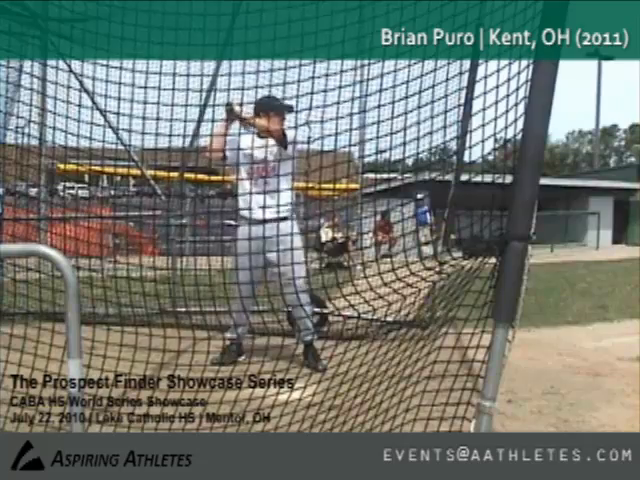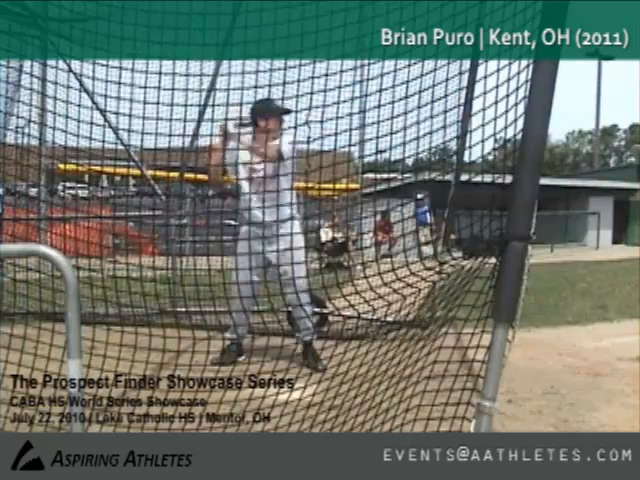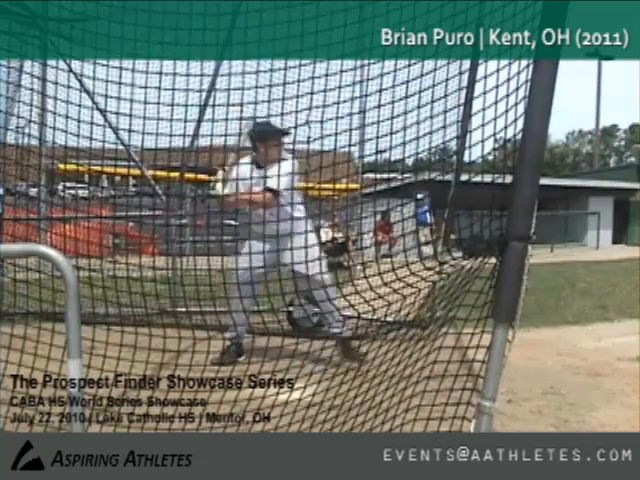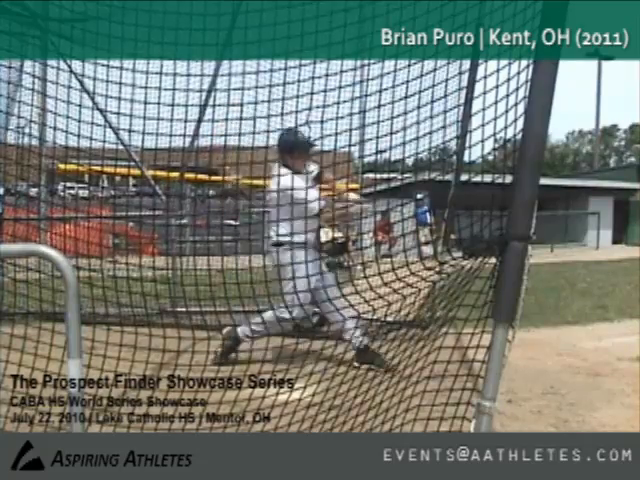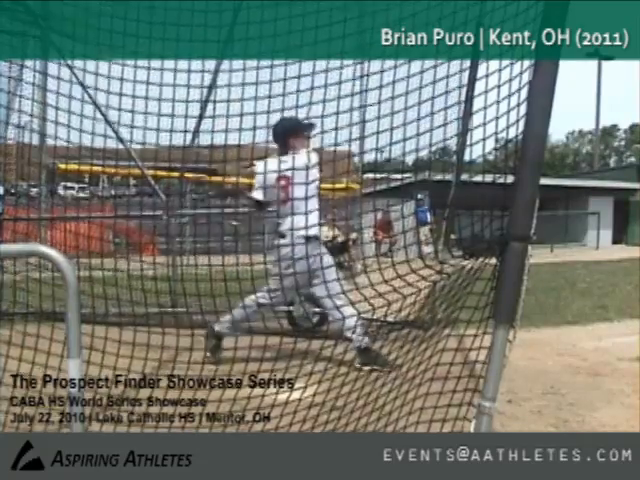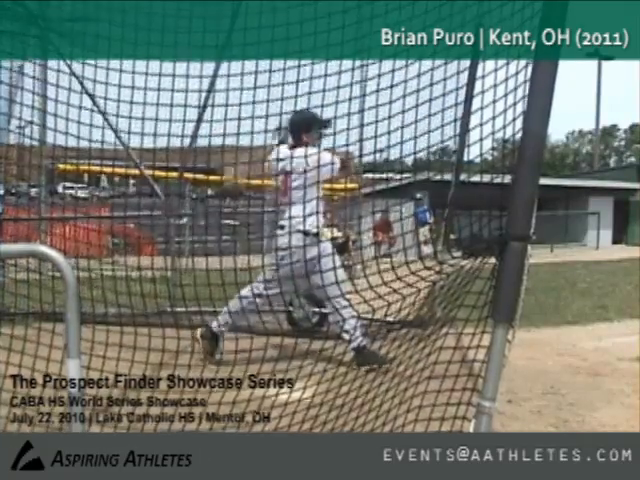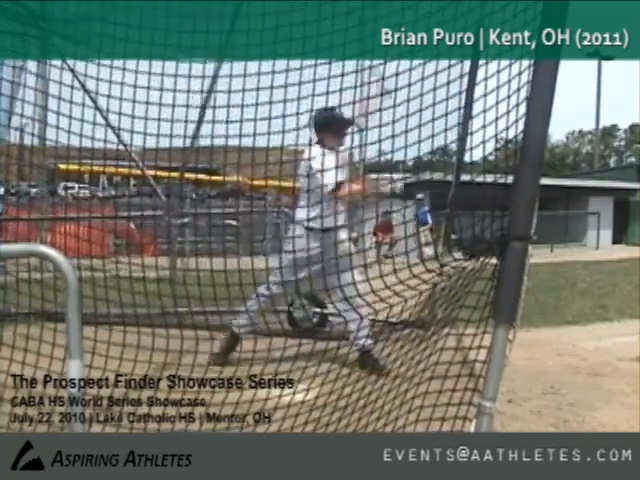
dt=0.3s
person 1, frame 1
left shoulder: (289, 139)
right shoulder: (241, 142)
left elbow: (274, 130)
right elbow: (214, 153)
left wrist: (242, 117)
right wrist: (228, 121)
left hip: (283, 225)
right hip: (249, 226)
left knee: (296, 285)
right knee: (244, 287)
left ankle: (308, 345)
right ankle: (235, 342)
person 1, frame 2
left shoulder: (286, 143)
right shoulder: (239, 146)
left elbow: (269, 154)
right elbow: (214, 171)
left wrist: (237, 138)
right wrist: (223, 139)
left hip: (285, 227)
right hip: (252, 228)
left knee: (297, 286)
right knee: (242, 287)
left ankle: (308, 346)
right ankle: (235, 343)
person 1, frame 3
left shoulder: (286, 164)
right shoulder: (241, 167)
left elbow: (266, 199)
right elbow: (230, 202)
left wrist: (240, 196)
left hip: (297, 236)
right hip: (261, 239)
left knee: (321, 283)
right knee: (240, 287)
left ankle: (342, 338)
right ankle: (236, 343)
person 1, frame 4
right shoulder: (287, 182)
left elbow: (319, 177)
right elbow: (320, 213)
left hip: (308, 246)
right hip: (290, 250)
left knee: (331, 295)
right knee: (295, 311)
left ankle: (360, 347)
right ankle: (237, 336)
person 1, frame 5
left shoulder: (265, 167)
right shoulder: (309, 158)
left elbow: (259, 204)
right hip: (298, 243)
left knee: (332, 292)
right knee: (271, 296)
left ankle: (363, 348)
right ankle: (218, 332)
person 1, frame 6
left shoulder: (279, 154)
right shoulder: (314, 157)
right elbow: (344, 167)
left hip: (312, 237)
right hip: (297, 238)
left knee: (335, 289)
right knee: (264, 289)
left ankle: (360, 346)
right ankle: (213, 330)
person 1, frame 7
left shoulder: (335, 150)
right shoulder: (315, 159)
right elbow: (345, 193)
left hip: (337, 234)
right hip: (306, 235)
left knee: (350, 292)
right knee: (273, 288)
left ankle: (364, 350)
right ankle: (235, 334)
